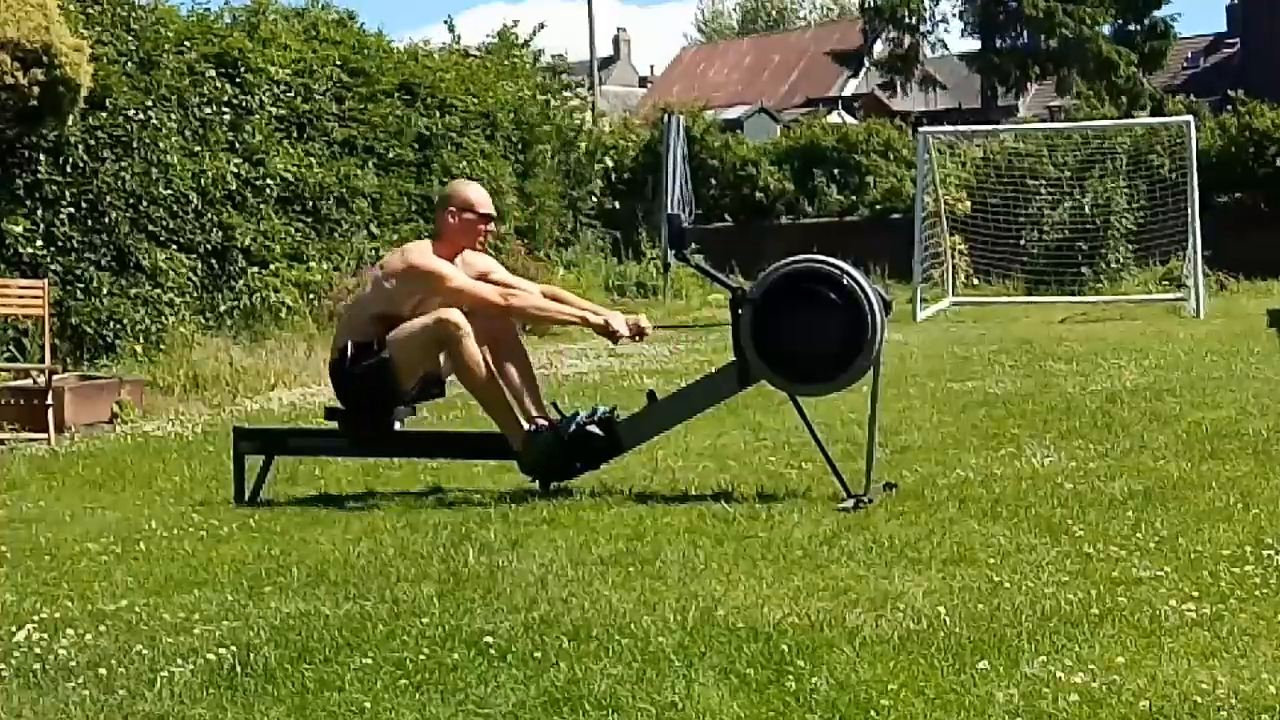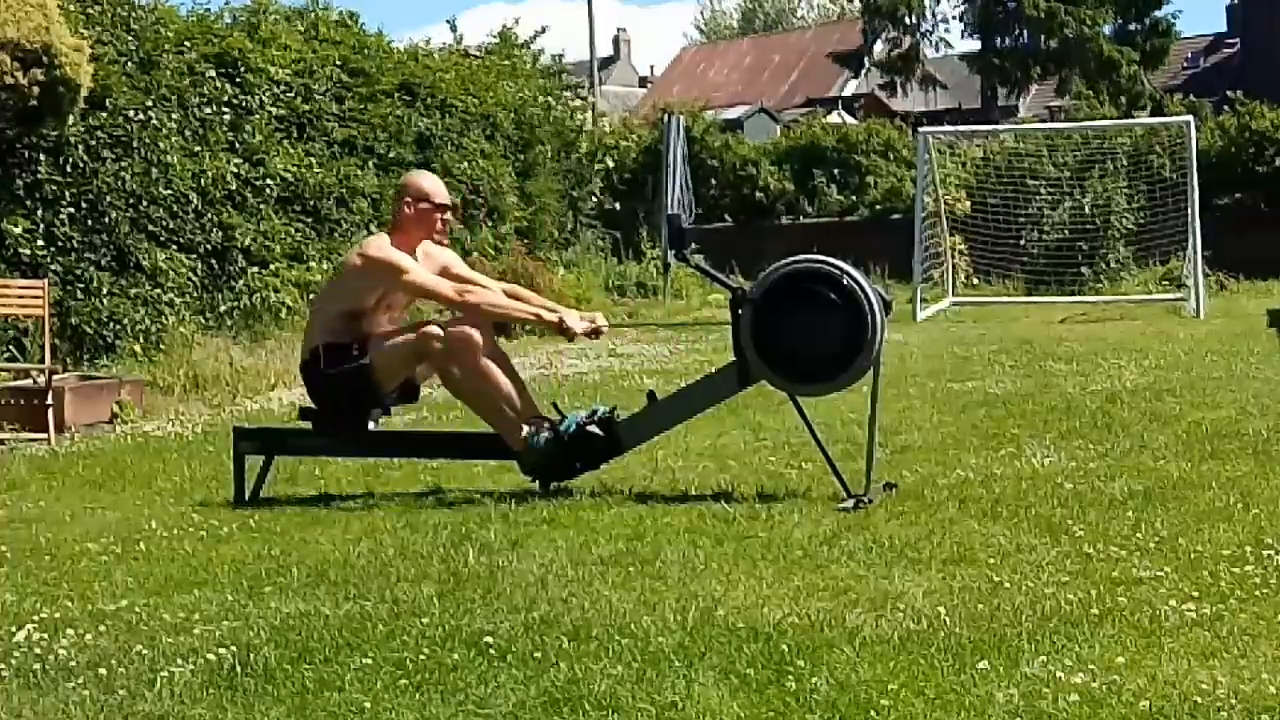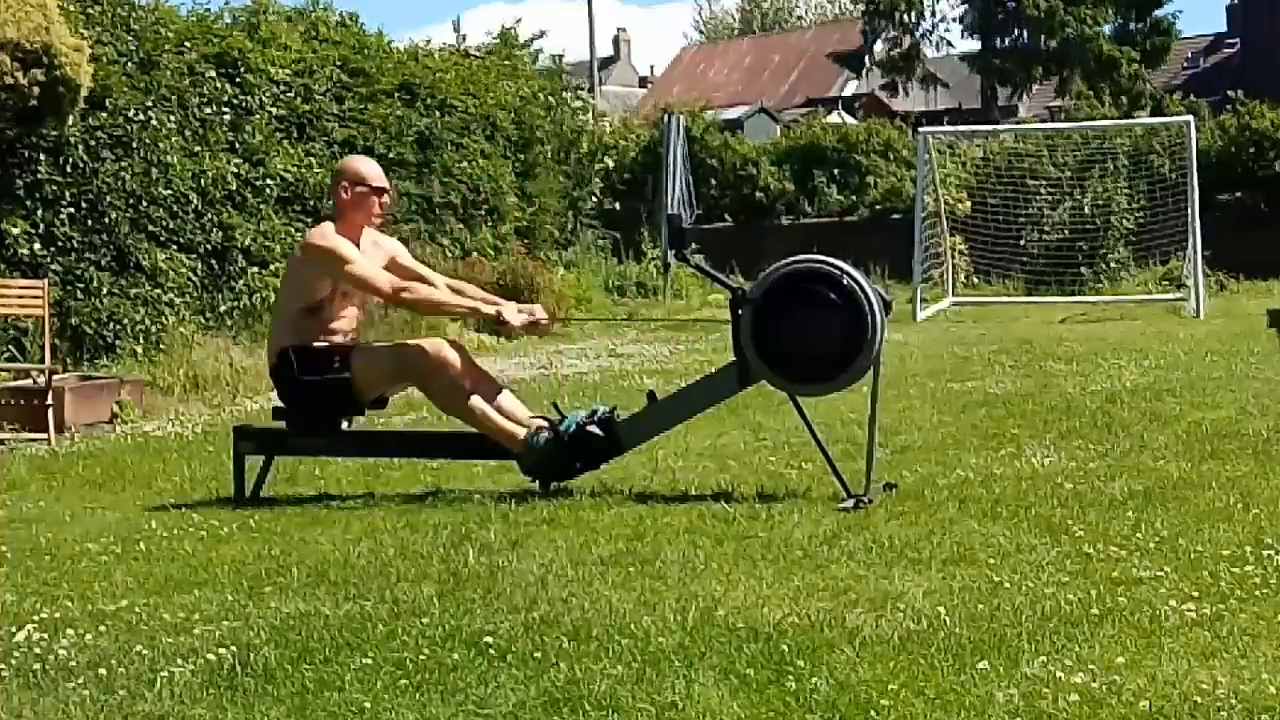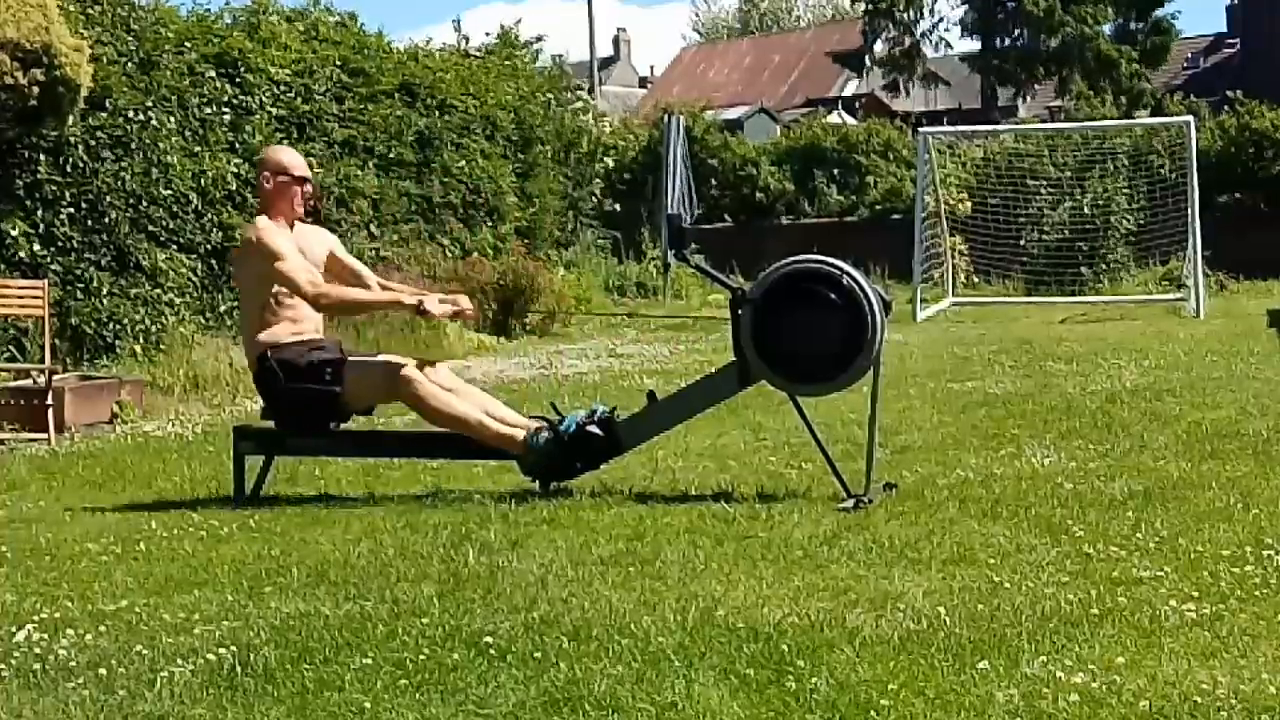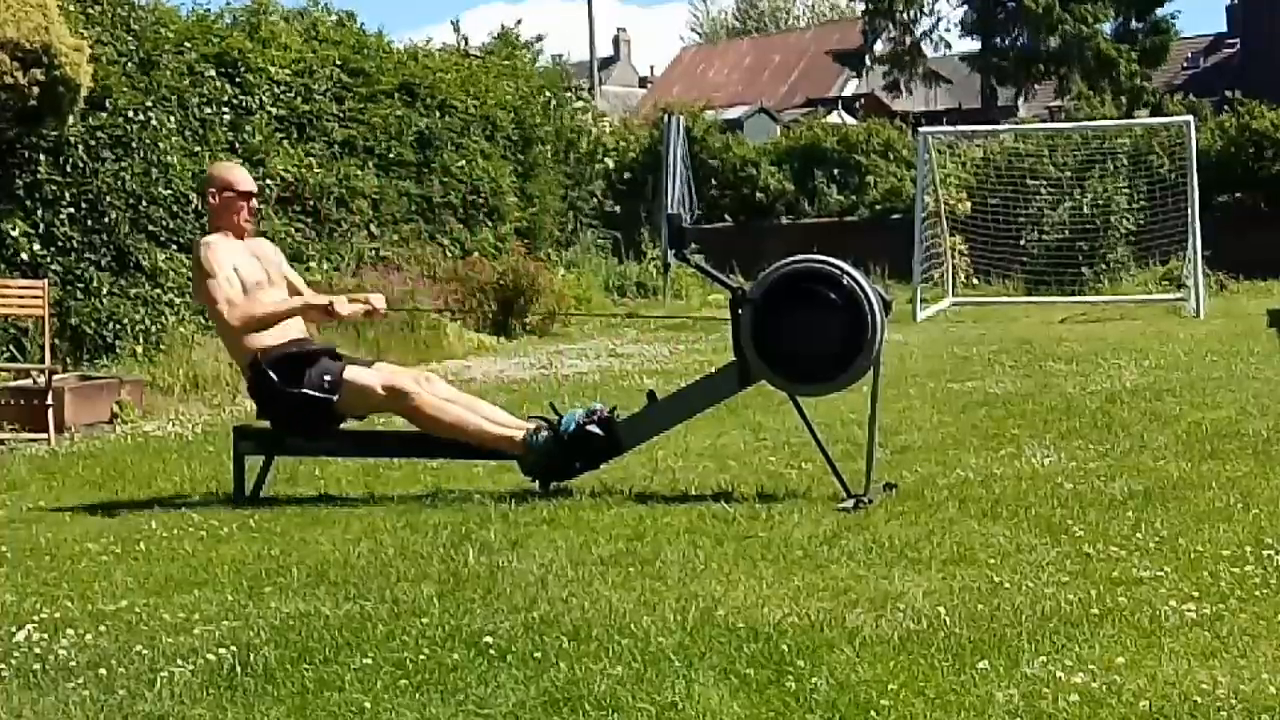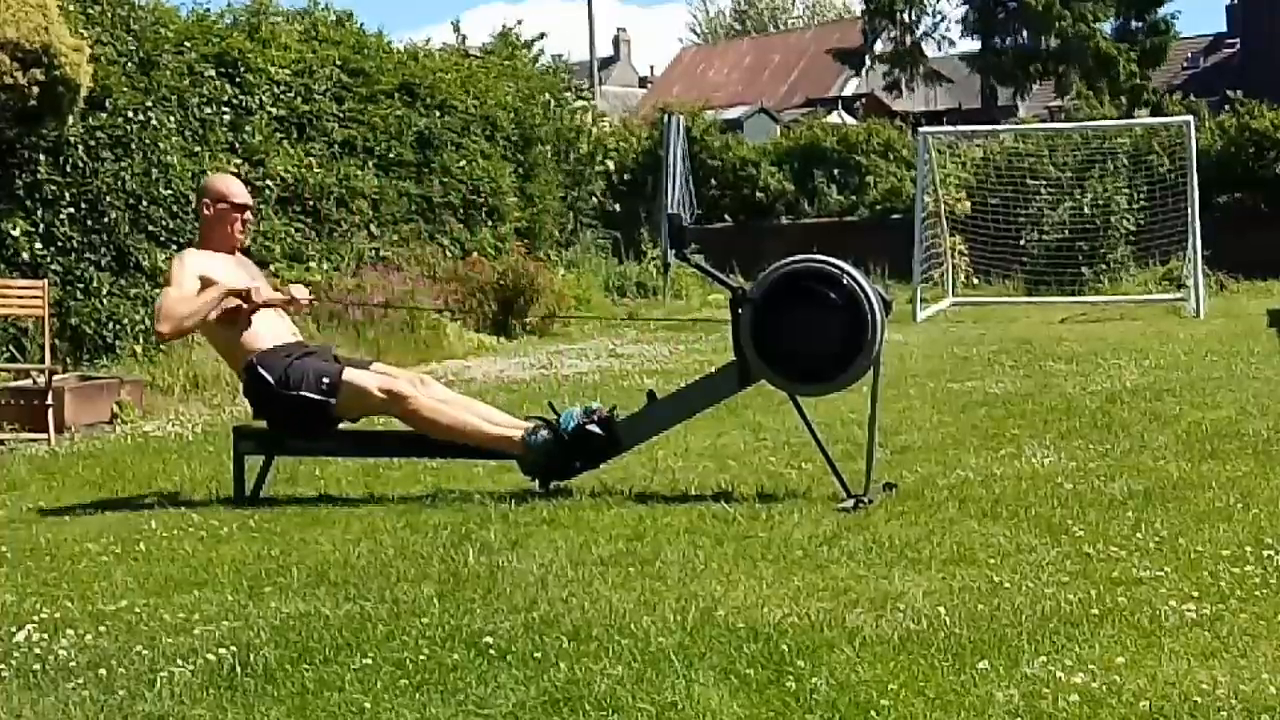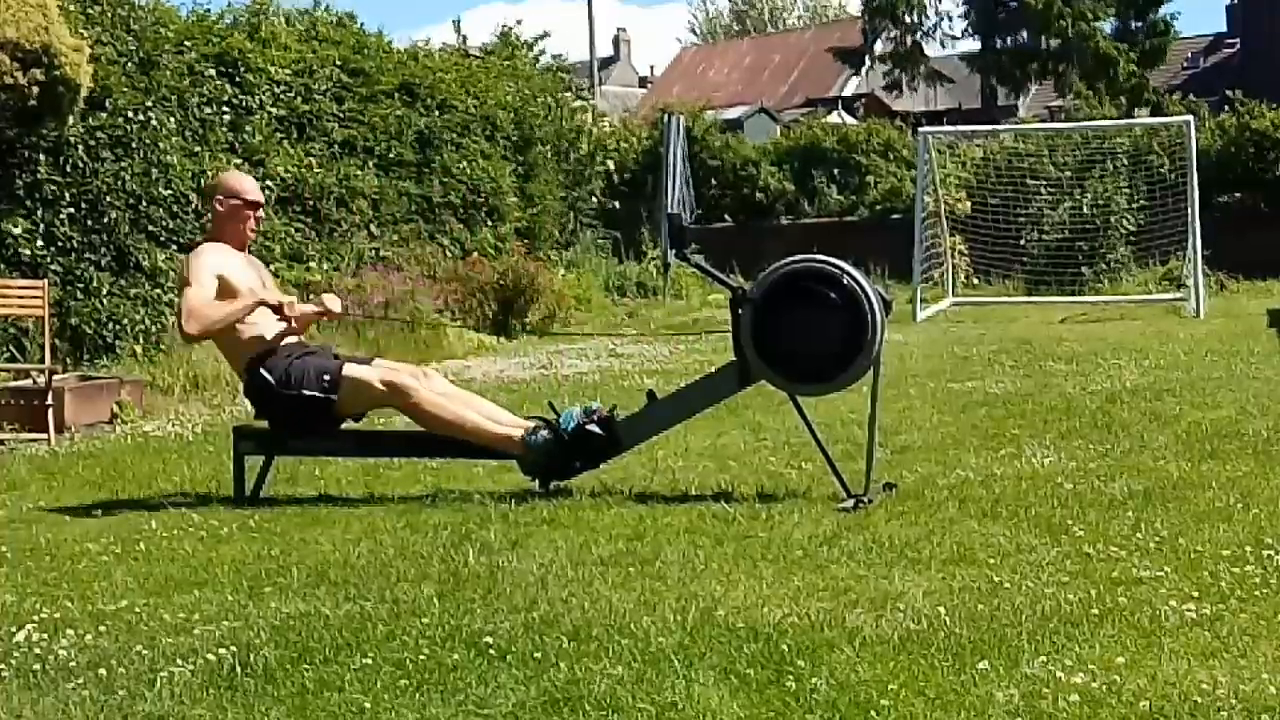
dt=0.2s
person 1, frame 1
left shoulder: (470, 262)
right shoulder: (420, 262)
left elbow: (541, 292)
right elbow: (506, 300)
left wrist: (611, 315)
right wrist: (589, 319)
left hip: (401, 372)
right hip: (359, 375)
left knee: (496, 321)
right knee: (450, 322)
left ankle: (540, 424)
right ankle: (524, 441)
person 1, frame 2
left shoulder: (432, 254)
right shoulder: (378, 255)
left elbow: (500, 289)
right elbow: (461, 297)
left wrist: (568, 313)
right wrist: (547, 318)
left hip: (373, 369)
right hip: (330, 374)
left knee: (472, 334)
right knee: (434, 337)
left ankle: (540, 427)
right ankle: (527, 443)
person 1, frame 3
left shoulder: (380, 244)
right shoulder: (323, 244)
left elbow: (443, 284)
right elbow: (399, 293)
left wrist: (506, 305)
right wrist: (485, 310)
left hip: (341, 364)
right hip: (302, 375)
left knee: (446, 354)
right knee: (421, 357)
left ankle: (538, 428)
right ankle: (527, 445)
person 1, frame 4
left shoulder: (315, 236)
right shoulder: (261, 236)
left elbow: (374, 285)
right elbow: (320, 297)
left wrist: (431, 297)
right wrist: (409, 302)
left hip: (322, 359)
right hip: (284, 374)
left knee: (432, 372)
right knee: (405, 378)
left ankle: (539, 431)
right ankle: (527, 445)
person 1, frame 5
left shoulder: (262, 248)
right shoulder: (213, 250)
left elbow: (311, 306)
right elbow: (234, 318)
left wrist: (353, 301)
right wrist: (312, 301)
left hip: (309, 360)
right hip: (277, 374)
left knee: (427, 382)
right knee: (398, 390)
left ankle: (538, 430)
right ankle: (526, 445)
person 1, frame 6
left shoulder: (239, 261)
right shoulder: (190, 263)
right elbow: (165, 326)
left wrist: (283, 298)
right wrist: (231, 293)
left hip: (309, 359)
right hip: (276, 374)
left knee: (421, 383)
right knee: (395, 394)
left ankle: (535, 431)
right ankle: (526, 445)
person 1, frame 7
left shoulder: (247, 260)
right shoulder: (206, 258)
right elbow: (191, 326)
left wrist: (315, 309)
right wrist: (260, 299)
left hip: (310, 360)
right hip: (279, 376)
left knee: (425, 377)
right knee: (397, 385)
left ankle: (538, 431)
right ankle: (524, 446)
